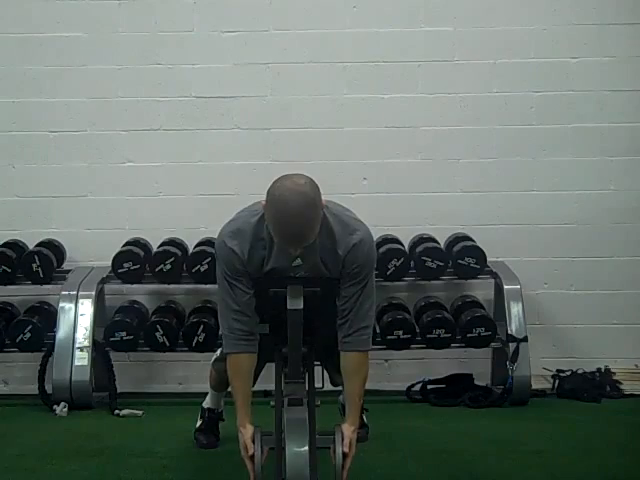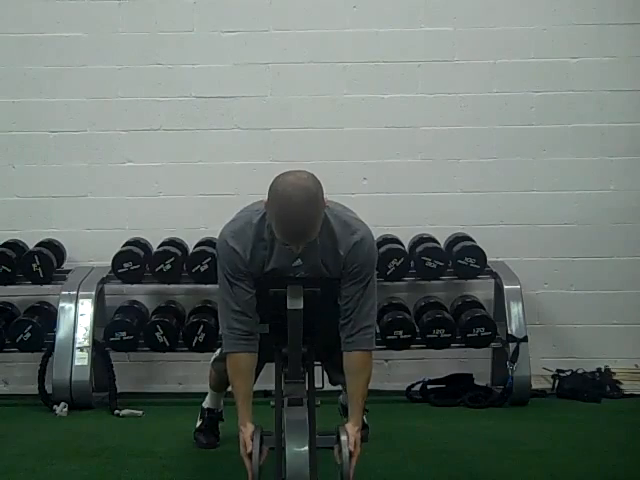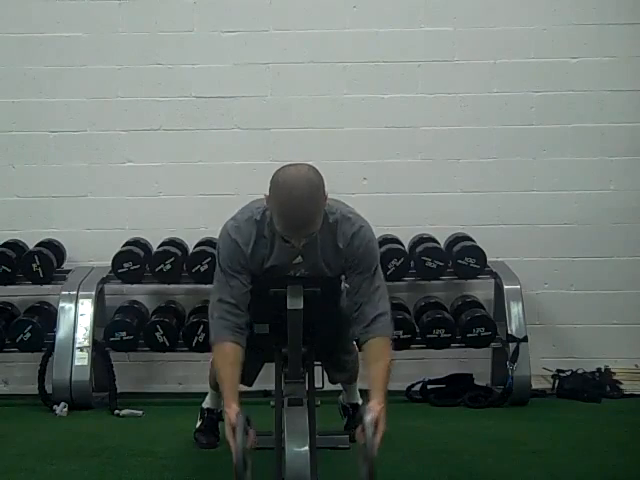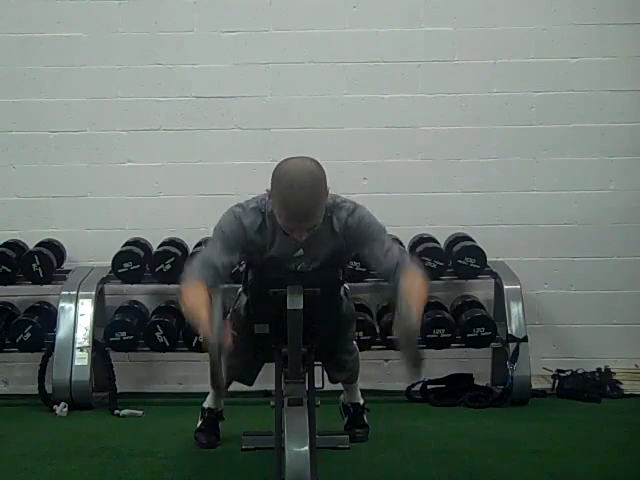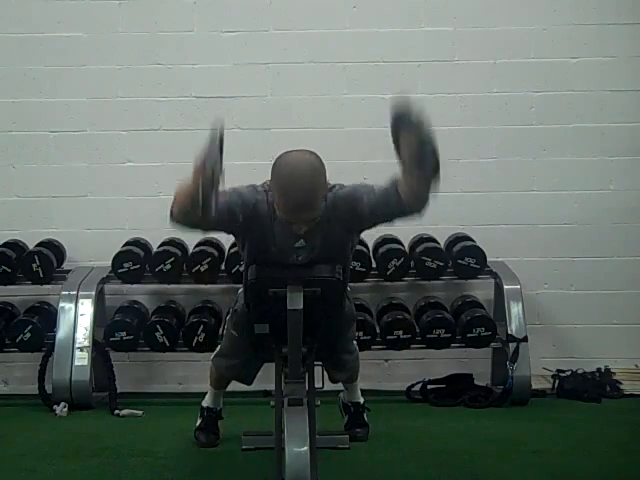
dt=0.2s
person 1, frame 1
left shoulder: (355, 239)
right shoulder: (235, 239)
left elbow: (355, 332)
right elbow: (239, 333)
left wrist: (352, 419)
right wrist: (243, 421)
right hip: (260, 307)
right knee: (229, 355)
left ankle: (348, 405)
right ankle: (211, 407)
person 1, frame 2
left shoulder: (355, 238)
right shoulder: (237, 238)
left elbow: (358, 332)
right elbow: (239, 332)
left wrist: (354, 419)
right wrist: (245, 421)
right hip: (259, 307)
right knee: (228, 358)
left ankle: (348, 404)
right ankle: (211, 407)
person 1, frame 3
left shoulder: (354, 232)
right shoulder: (239, 233)
left elbow: (373, 315)
right elbow: (227, 319)
left wrist: (377, 398)
right wrist: (231, 403)
left knee: (346, 364)
right knee: (229, 357)
left ankle: (351, 401)
right ankle: (212, 406)
person 1, frame 4
left shoulder: (351, 219)
right shoulder: (243, 220)
left elbow: (397, 264)
right elbow: (200, 272)
left wrist: (411, 310)
right wrist: (205, 320)
left knee: (345, 362)
right knee: (230, 358)
left ankle: (353, 402)
right ankle: (212, 406)
person 1, frame 5
left shoulder: (345, 203)
right shoulder: (249, 205)
left elbow: (406, 199)
right elbow: (183, 213)
left wrist: (415, 162)
right wrist: (198, 186)
left knee: (344, 363)
right knee: (229, 361)
left ankle: (352, 400)
right ankle: (211, 405)
